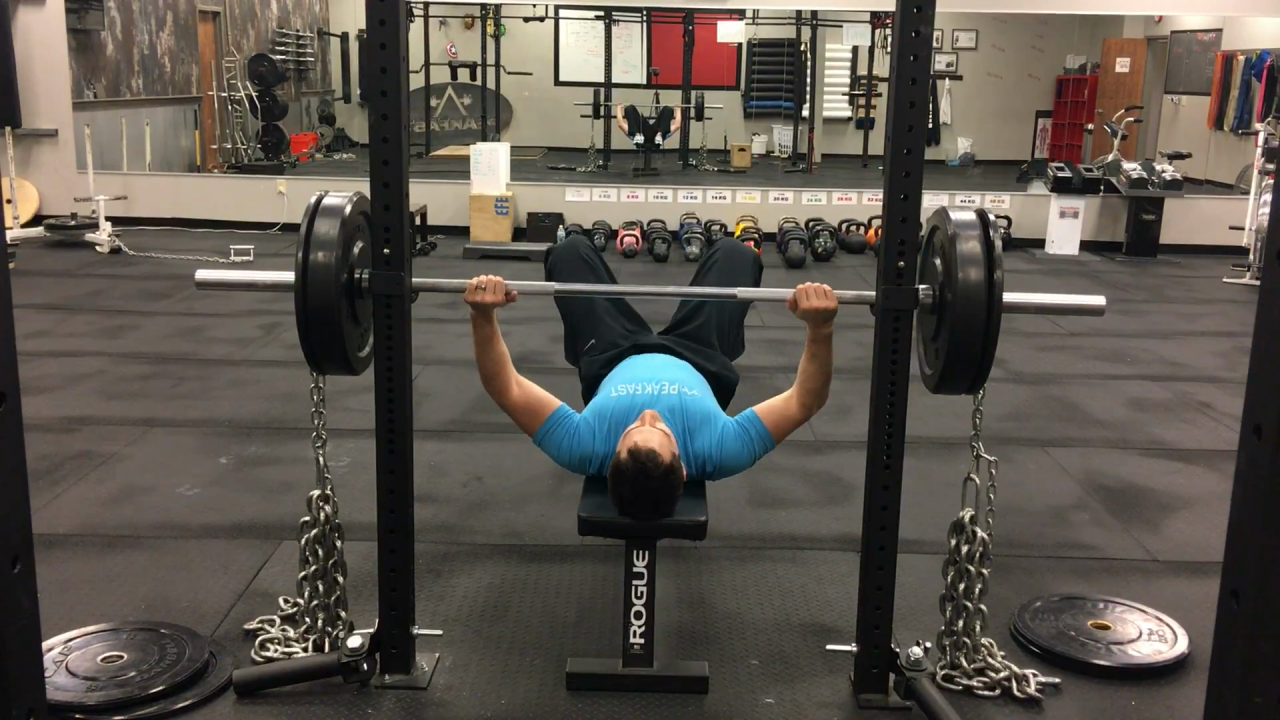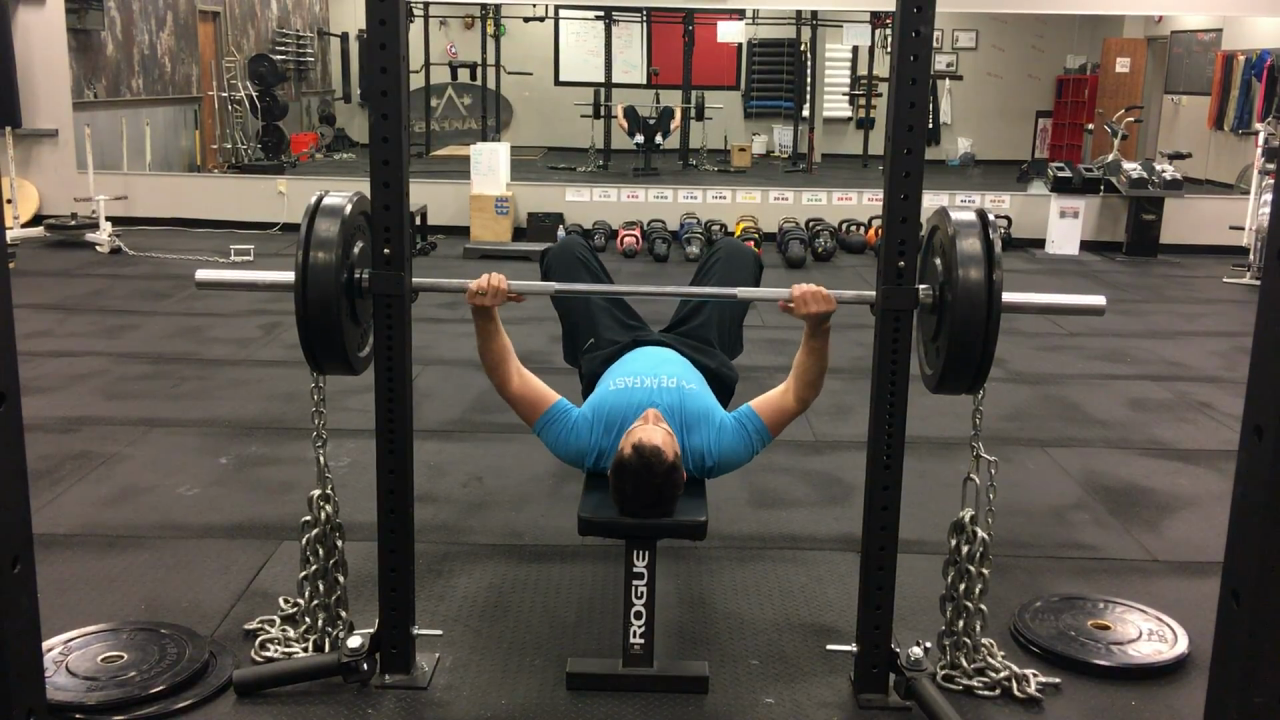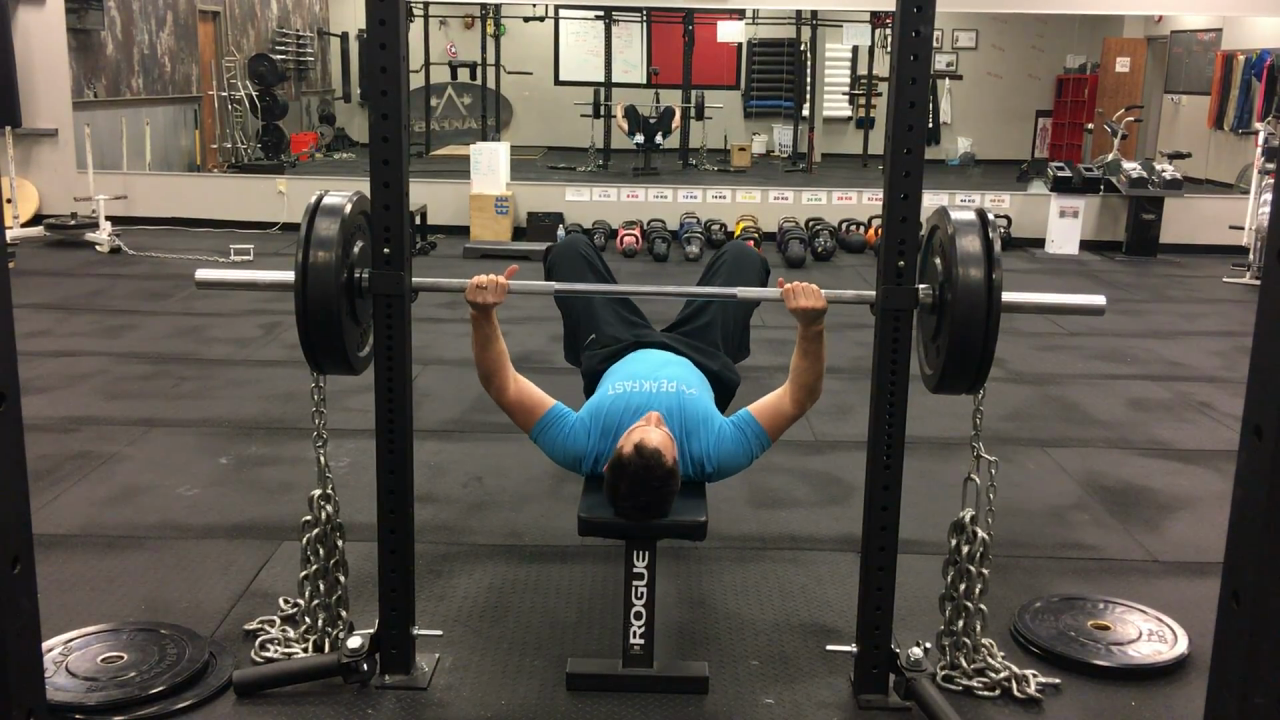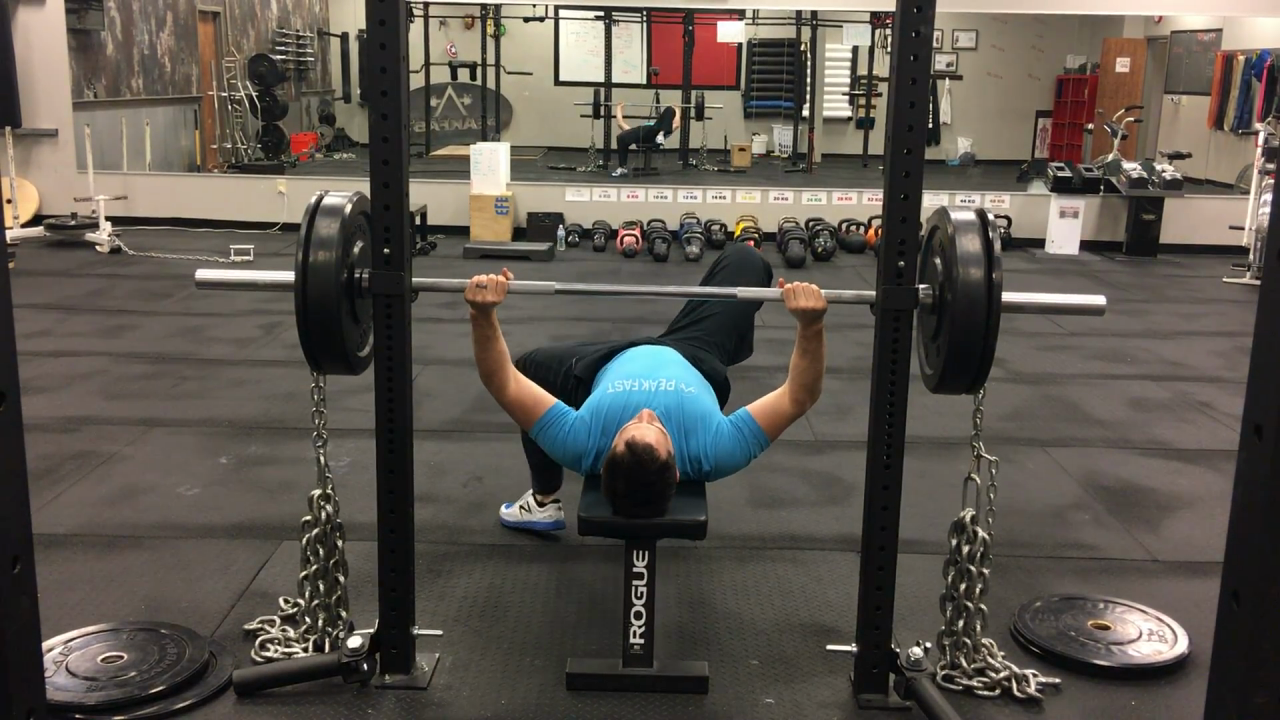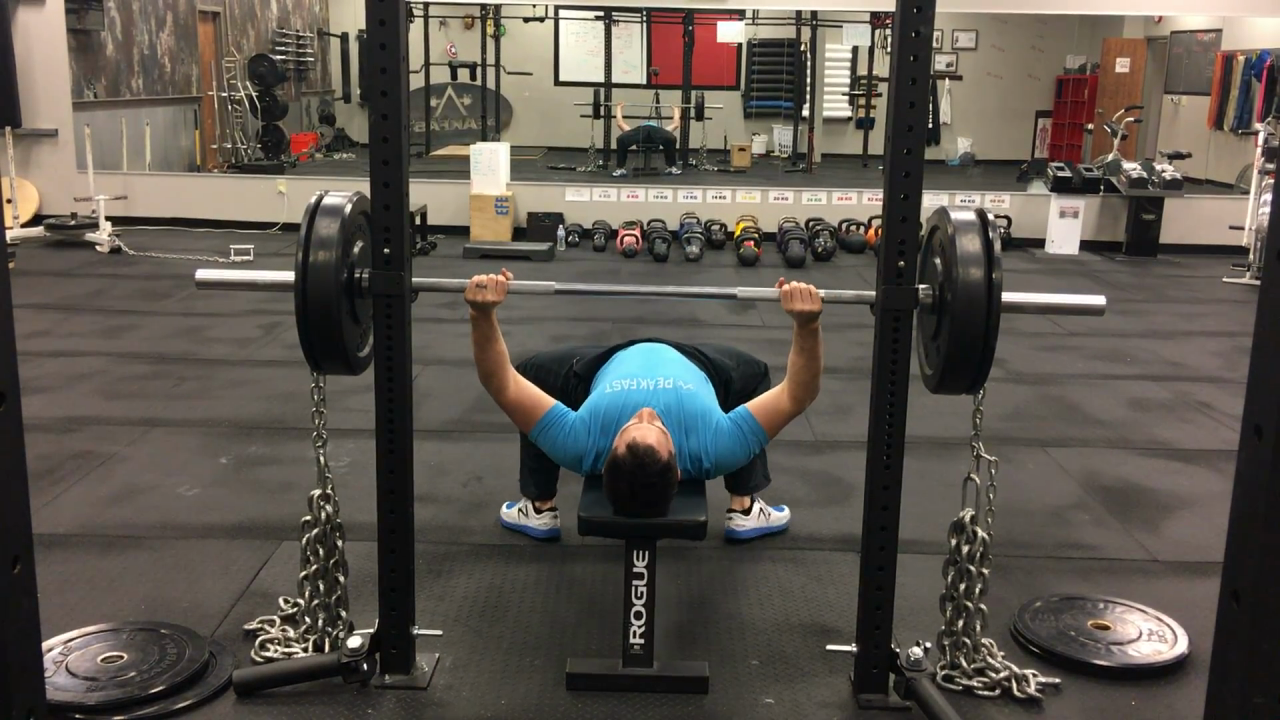
dt=1s
person 1, frame 1
left shoulder: (587, 448)
right shoulder: (716, 452)
left elbow: (506, 390)
right elbow: (805, 401)
left wrist: (483, 316)
right wrist: (820, 327)
left hip: (613, 362)
right hip: (698, 365)
left knee: (571, 250)
right knee: (735, 253)
person 1, frame 2
left shoulder: (585, 444)
right shoulder: (715, 448)
left elbow: (509, 379)
right elbow: (798, 394)
left wrist: (485, 313)
right wrist: (817, 325)
left hip: (612, 359)
right hip: (697, 363)
left knee: (568, 251)
right knee: (734, 252)
person 1, frame 3
left shoulder: (581, 447)
right shoulder: (714, 454)
left elbow: (502, 386)
right elbow: (799, 397)
left wrist: (483, 313)
right wrist: (811, 325)
left hip: (614, 360)
right hip: (698, 364)
left knee: (571, 249)
right knee: (742, 256)
person 1, frame 4
left shoulder: (582, 446)
right shoulder: (710, 453)
left elbow: (504, 385)
right elbow: (799, 397)
left wrist: (483, 314)
right wrist: (810, 324)
left knee: (532, 365)
right knee: (745, 261)
person 1, frame 5
left shoulder: (582, 446)
right shoulder: (710, 450)
left elbow: (503, 385)
right elbow: (797, 394)
left wrist: (483, 315)
right wrist: (807, 323)
left knee: (532, 370)
right knee: (752, 373)
left ankle: (539, 508)
right ankle: (743, 509)
